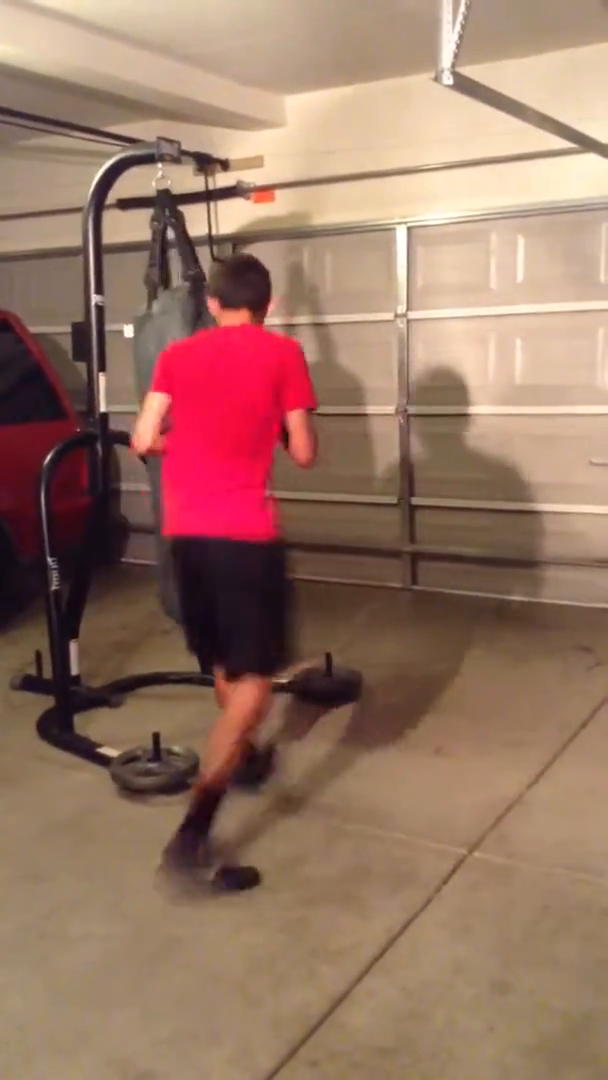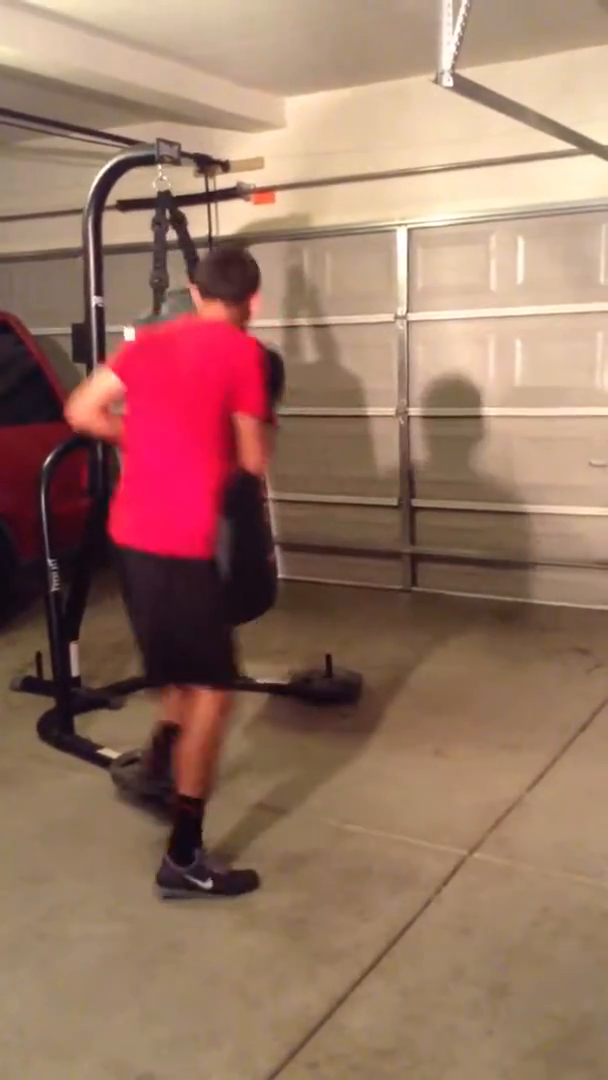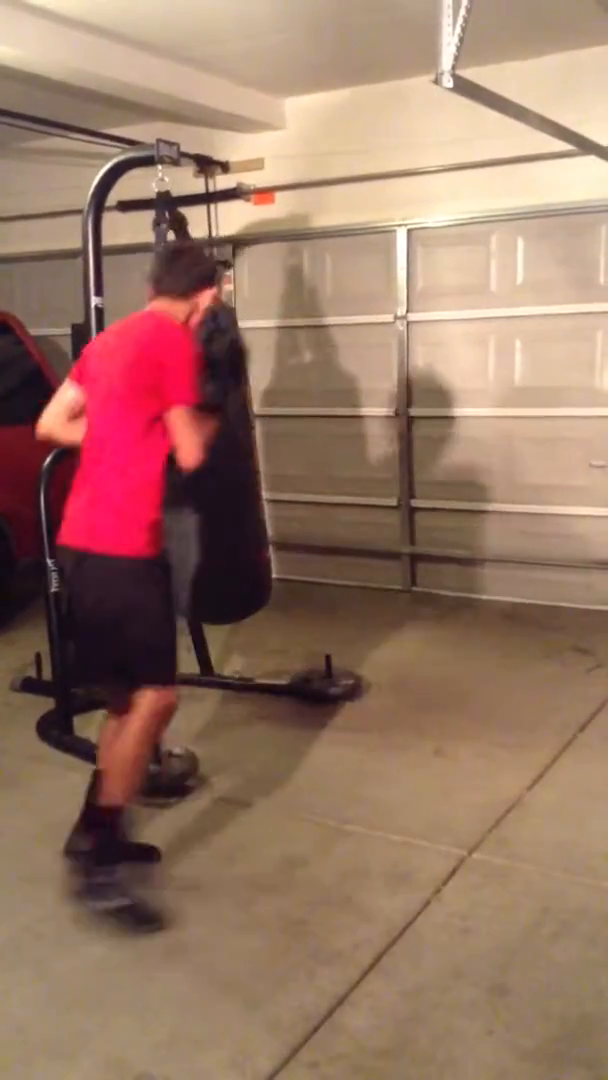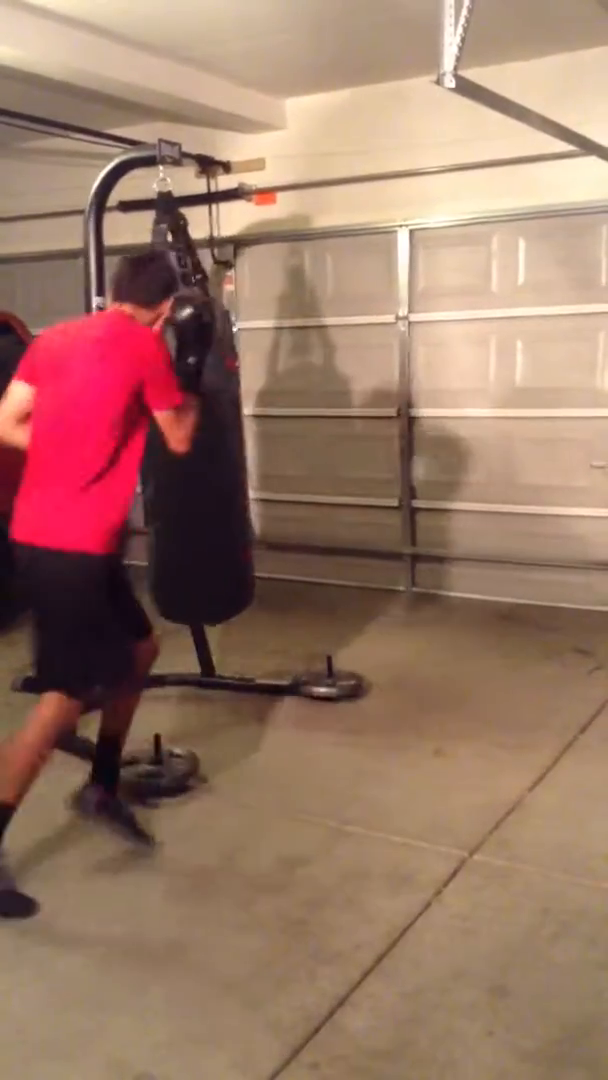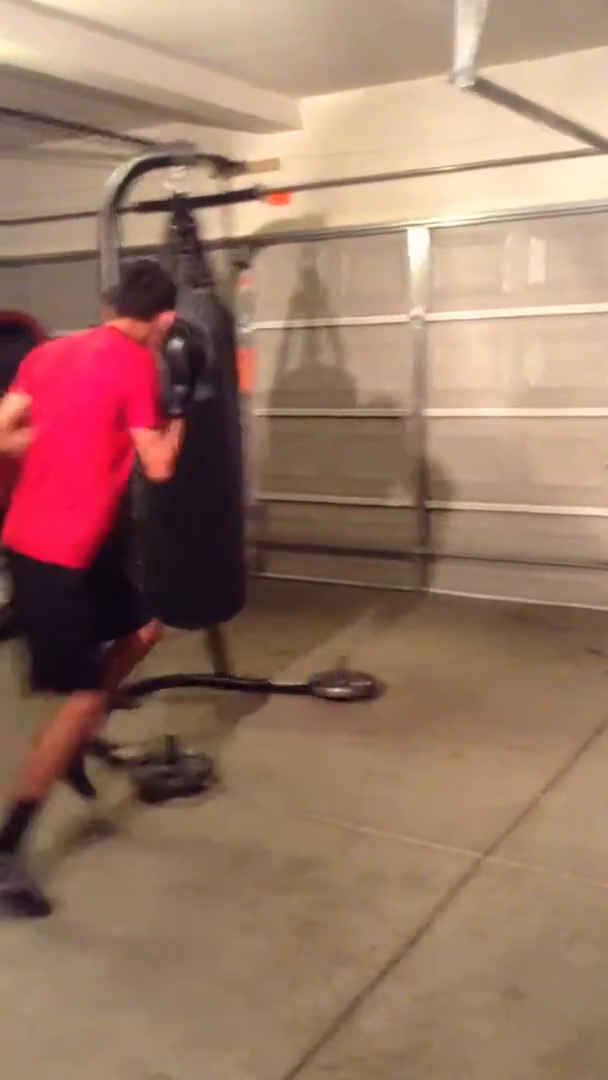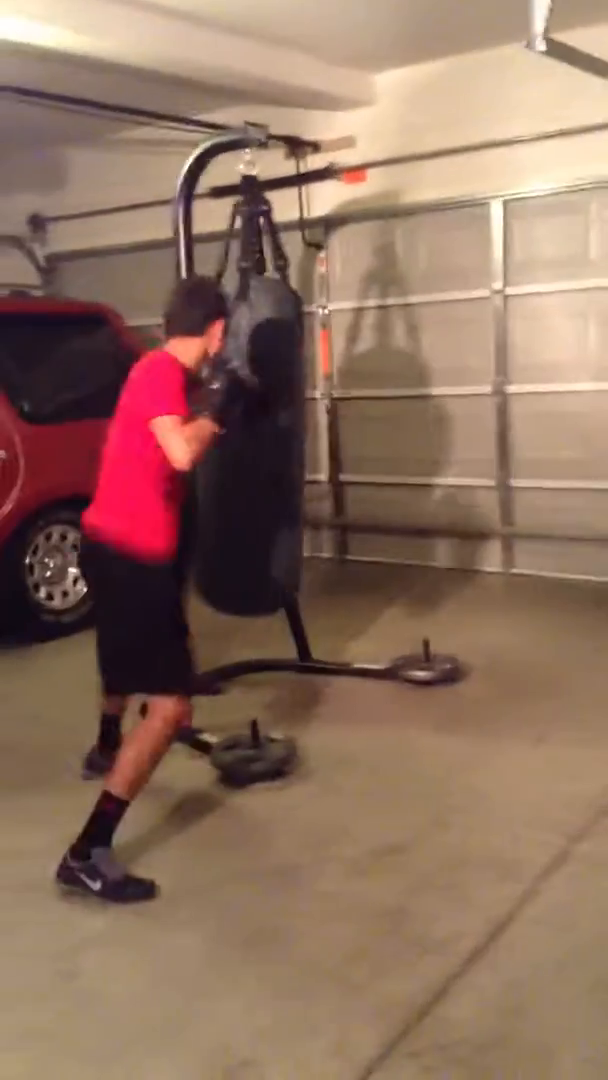
dt=0.2s
person 1, frame 1
left shoulder: (178, 356)
right shoulder: (283, 354)
left elbow: (144, 441)
right elbow: (304, 452)
left hip: (185, 532)
right hip: (246, 535)
left knee: (224, 663)
right knee: (254, 682)
left ankle: (221, 774)
right ankle: (192, 834)
person 1, frame 2
left shoulder: (148, 342)
right shoulder: (242, 352)
left elbow: (81, 412)
right elbow: (254, 462)
right wrist: (251, 422)
left hip: (130, 533)
right hip: (181, 545)
left knee: (186, 670)
right knee: (210, 693)
right ankle: (182, 857)
person 1, frame 3
left shoulder: (108, 341)
right shoulder: (175, 343)
left elbow: (50, 425)
right elbow: (190, 454)
right wrist: (214, 403)
left hip: (83, 538)
right hip: (122, 545)
left knee: (133, 688)
right knee: (154, 694)
left ankle: (96, 831)
right ankle: (99, 860)
person 1, frame 4
right shoulder: (147, 346)
right elbow: (181, 441)
right wrist: (193, 382)
right hip: (75, 545)
left knee: (139, 646)
right knee: (65, 695)
left ankle: (103, 784)
person 1, frame 5
right shoulder: (136, 364)
right elbow: (159, 467)
right wrist: (180, 401)
right hip: (57, 553)
left knee: (140, 628)
right knee: (79, 700)
left ankle: (67, 751)
person 1, frame 6
left shoulder: (155, 369)
right shoulder: (163, 374)
right elbow: (183, 456)
right wrist: (217, 409)
left hip: (117, 539)
right hip: (132, 550)
left knee: (131, 659)
right knee: (171, 705)
left ankle: (107, 749)
right ankle: (87, 854)
